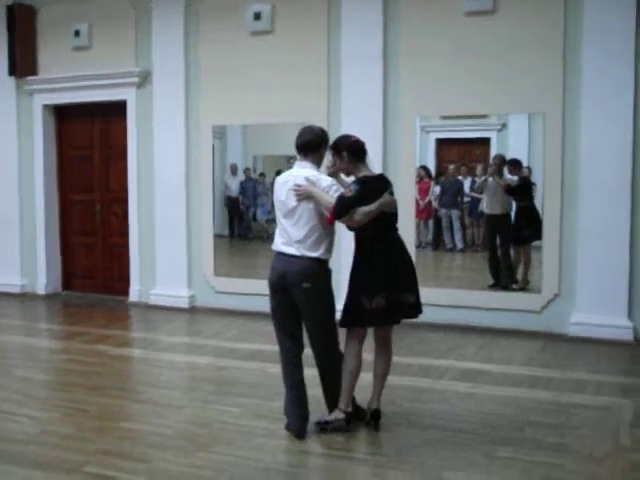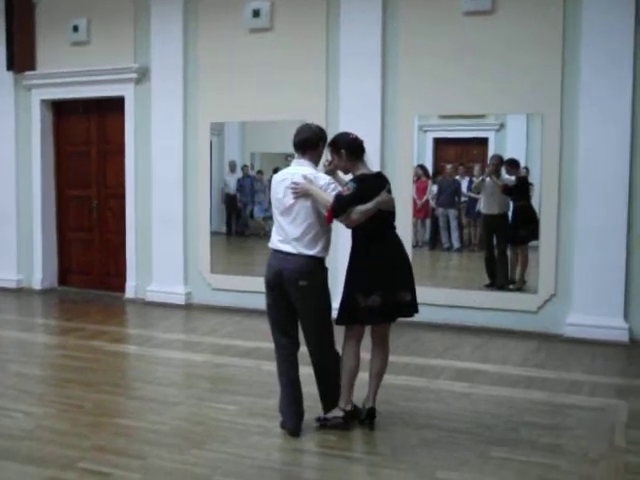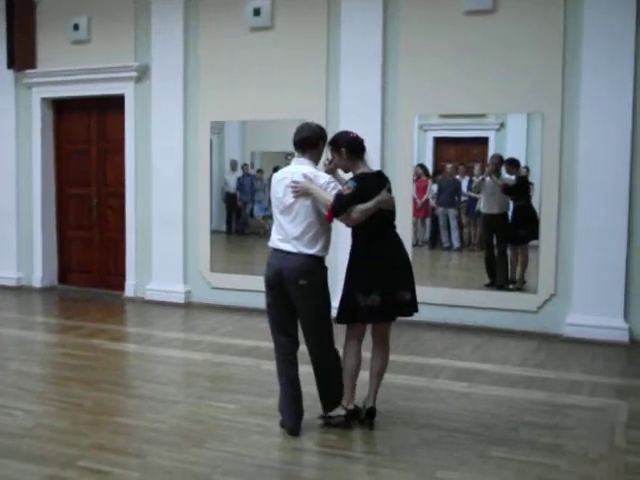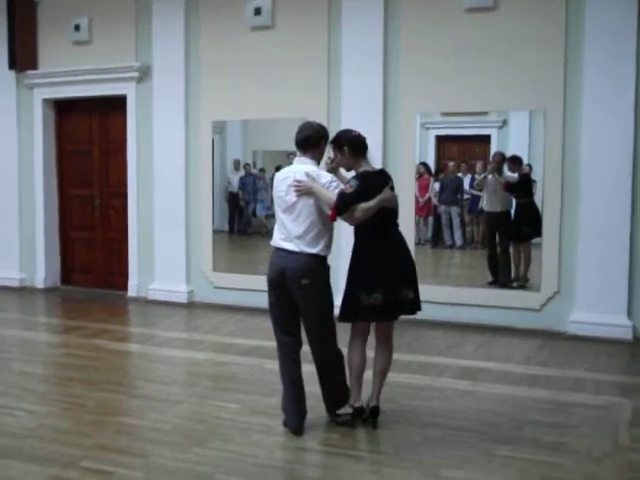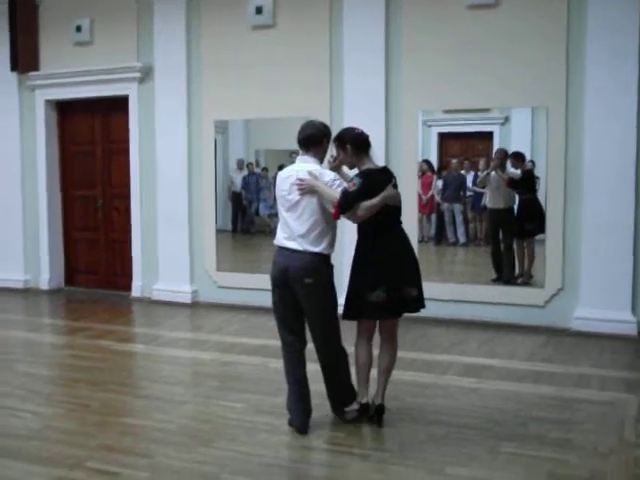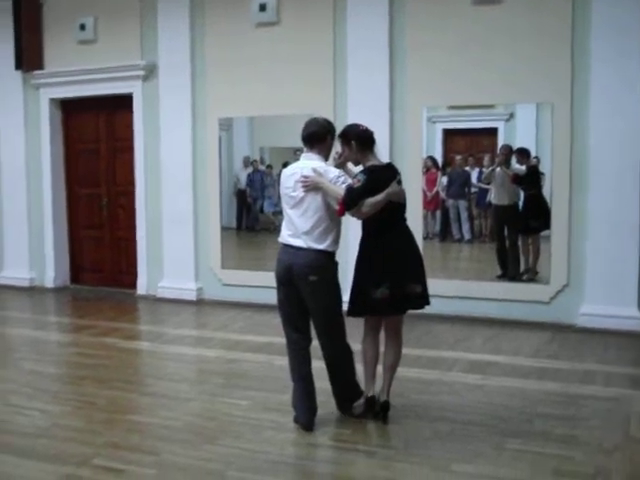
dt=0.1s
person 1, frame 1
left shoulder: (281, 181)
right shoulder: (323, 183)
right elbow: (352, 219)
right wrist: (381, 204)
left hip: (280, 265)
right hip: (309, 269)
left knee: (289, 346)
right knee: (325, 345)
left ankle: (295, 419)
right ankle: (339, 408)
person 1, frame 2
left shoulder: (278, 179)
right shoulder: (321, 181)
right elbow: (350, 217)
right wrist: (379, 202)
left hip: (276, 262)
right hip: (305, 268)
left knee: (284, 344)
right knee: (320, 343)
left ankle: (290, 417)
right ankle: (335, 407)
person 1, frame 3
left shoulder: (278, 178)
right shoulder: (321, 180)
right elbow: (350, 216)
right wrist: (379, 201)
left hip: (276, 261)
right hip: (305, 266)
left knee: (284, 343)
right knee: (320, 342)
left ankle: (290, 416)
right ankle: (334, 407)
person 1, frame 4
left shoulder: (280, 177)
right shoulder: (323, 179)
right elbow: (353, 215)
right wrist: (381, 200)
left hip: (278, 261)
right hip: (307, 266)
left knee: (287, 342)
right knee: (323, 342)
left ankle: (293, 416)
right ankle: (339, 406)
person 1, frame 5
left shoulder: (283, 176)
right shoulder: (326, 178)
right elbow: (356, 213)
right wrist: (384, 197)
left hip: (281, 260)
right hip: (311, 264)
left knee: (291, 341)
right knee: (327, 340)
left ankle: (298, 414)
right ankle: (344, 404)
person 1, frame 6
left shoulder: (287, 173)
right shoulder: (330, 175)
right elbow: (361, 209)
right wrist: (389, 194)
left hip: (286, 257)
right hip: (315, 262)
left knee: (296, 338)
right knee: (332, 337)
left ankle: (304, 412)
right ankle: (349, 400)
person 2, frame 1
left shoulder: (361, 186)
right shoulder: (382, 182)
left elbow: (338, 210)
left wrist: (313, 191)
left hip: (372, 265)
right hip: (393, 263)
left knee: (355, 337)
right knee: (383, 338)
left ankle: (344, 409)
right ankle: (374, 405)
person 2, frame 2
left shoulder: (359, 184)
right shoulder: (379, 179)
left elbow: (336, 208)
left wrist: (311, 189)
left hip: (369, 263)
right hip: (390, 262)
left knee: (353, 335)
right knee: (380, 337)
left ankle: (345, 407)
right ankle: (369, 405)
person 2, frame 3
left shoulder: (359, 182)
right shoulder: (380, 178)
left elbow: (337, 207)
left wrist: (312, 188)
left hip: (368, 262)
right hip: (391, 260)
left knee: (354, 334)
right knee: (380, 336)
left ankle: (349, 404)
right ankle: (369, 404)
person 2, frame 4
left shoulder: (361, 181)
right shoulder: (382, 176)
left elbow: (340, 206)
left wrist: (314, 187)
left hip: (371, 260)
right hip: (393, 259)
left knee: (359, 333)
right knee: (384, 335)
left ankle: (356, 402)
right ankle: (373, 403)
person 2, frame 5
left shoulder: (364, 178)
right shoulder: (385, 174)
left elbow: (344, 204)
left wrist: (317, 186)
right wrist: (339, 176)
left hip: (374, 258)
right hip: (396, 256)
left knee: (365, 330)
right knee: (388, 332)
left ankle: (363, 397)
right ankle: (378, 400)
person 2, frame 6
left shoulder: (369, 175)
right shoulder: (390, 171)
left elbow: (348, 201)
left wrist: (322, 182)
left hip: (378, 254)
right hip: (401, 253)
left knee: (372, 327)
right knee: (393, 329)
left ankle: (370, 392)
right ankle: (384, 397)
person 3, frame 1
left shoulder: (509, 181)
right shoulder: (486, 180)
right elbow: (477, 189)
left wrist: (496, 177)
right wrist: (488, 176)
left hip: (504, 217)
right hip: (489, 217)
left knee: (505, 251)
right knee: (491, 251)
left ankle: (506, 281)
right ankle: (496, 279)
person 3, frame 2
left shoulder: (506, 181)
right shoulder: (484, 180)
right elbow: (474, 189)
left wrist: (493, 177)
right wrist: (485, 176)
left hip: (501, 217)
right hip: (487, 217)
left knee: (501, 251)
right knee: (488, 250)
left ankle: (502, 281)
right ankle: (492, 279)
person 3, frame 3
left shoulder: (507, 180)
right shoulder: (484, 180)
right elbow: (474, 188)
left wrist: (494, 177)
right wrist: (485, 175)
left hip: (501, 217)
right hip: (487, 217)
left knee: (501, 250)
right knee: (488, 250)
left ankle: (502, 281)
right ankle: (493, 279)
person 3, frame 4
right shoulder: (486, 178)
right elbow: (476, 186)
left wrist: (496, 175)
right wrist: (487, 173)
left hip: (504, 215)
right hip: (489, 215)
left knee: (504, 248)
right knee: (491, 248)
left ankle: (505, 279)
right ankle: (495, 276)
person 3, frame 5
right shoulder: (489, 175)
right elbow: (479, 183)
left wrist: (499, 171)
right wrist: (490, 170)
left hip: (507, 211)
right hip: (492, 212)
left knee: (508, 245)
right knee: (494, 245)
left ankle: (509, 276)
right ankle: (499, 273)
person 3, frame 6
left shoulder: (516, 170)
right shoulder: (494, 171)
right elbow: (484, 179)
left wrist: (503, 168)
right wrist: (495, 166)
left hip: (512, 208)
right hip: (497, 208)
left knee: (513, 241)
right knee: (499, 241)
left ankle: (514, 272)
right ankle: (504, 270)
person 4, frame 1
left shoulder: (524, 180)
right shoulder: (521, 180)
left elbow: (509, 190)
right elbow: (513, 192)
left hip: (528, 216)
right hip: (521, 215)
left knee: (524, 249)
right knee: (516, 247)
left ankle: (524, 279)
person 4, frame 2
left shoulder: (522, 180)
right shoulder: (519, 180)
left elbow: (506, 190)
right elbow: (510, 192)
left wrist: (494, 178)
left hip: (524, 216)
right hip: (518, 215)
left knee: (522, 249)
right knee: (513, 247)
left ankle: (521, 279)
right ankle: (513, 277)
person 4, frame 3
left shoulder: (522, 180)
right shoulder: (519, 179)
left elbow: (507, 190)
right elbow: (510, 192)
left wrist: (494, 178)
left hip: (525, 216)
right hip: (518, 215)
left knee: (522, 249)
right knee: (513, 247)
left ankle: (521, 279)
right ankle: (513, 277)
person 4, frame 4
left shoulder: (524, 177)
right shoulder: (521, 177)
left elbow: (509, 187)
right elbow: (513, 189)
left hip: (527, 213)
right hip: (521, 212)
left knee: (525, 246)
right knee: (515, 244)
left ankle: (524, 277)
right ankle: (517, 275)
person 4, frame 5
left shoulder: (527, 173)
right shoulder: (524, 173)
left elbow: (512, 183)
right elbow: (516, 186)
left hip: (531, 210)
right hip: (524, 208)
left knee: (529, 243)
right knee: (519, 241)
left ankle: (528, 274)
right ankle: (522, 271)
person 4, frame 6
left shoulder: (532, 169)
right shoulder: (529, 169)
left elbow: (517, 179)
right elbow: (521, 182)
left hip: (536, 205)
right hip: (529, 204)
left knee: (534, 239)
right knee: (524, 237)
left ankle: (533, 270)
right ankle: (527, 267)
